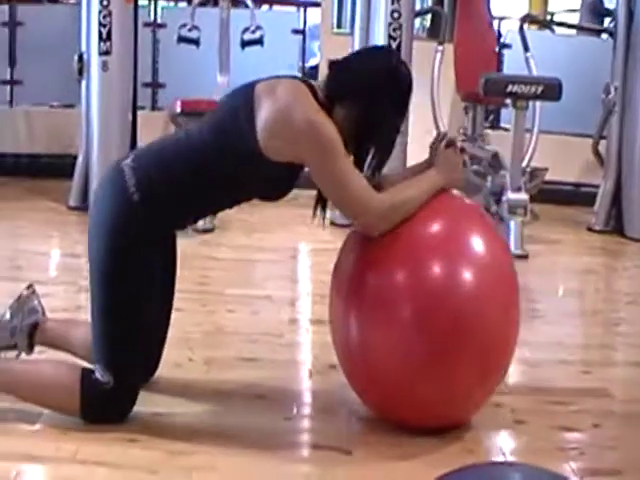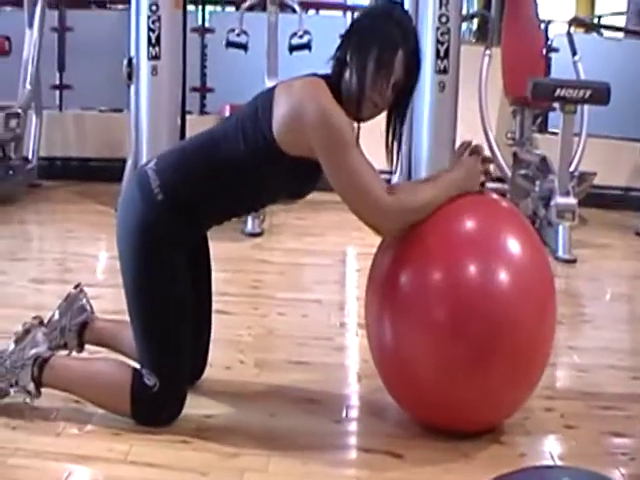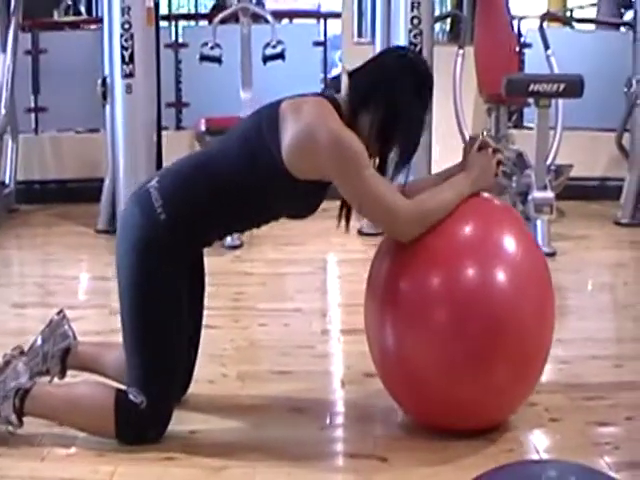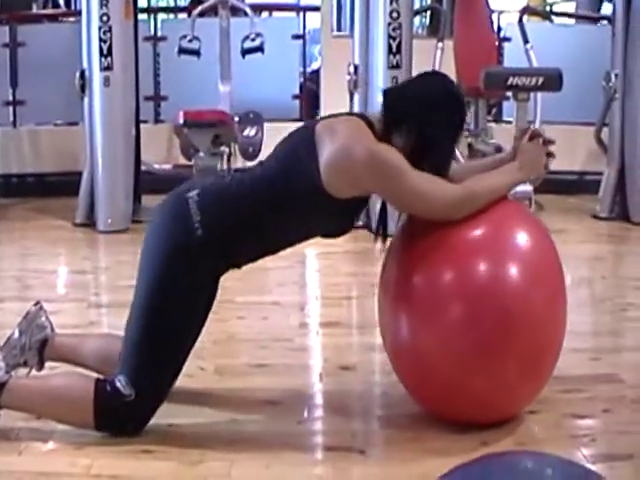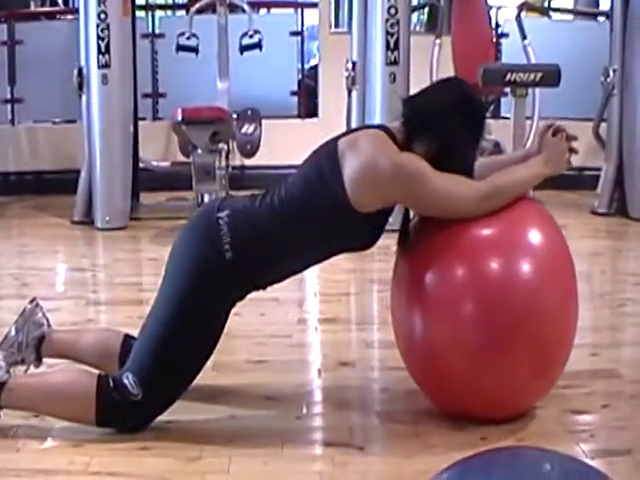
dt=1s
person 1, frame 1
left shoulder: (303, 100)
right shoulder: (304, 119)
left elbow: (358, 189)
right elbow: (373, 216)
left wrist: (425, 168)
right wrist: (439, 176)
left hip: (145, 207)
right hip: (131, 213)
left knee: (138, 365)
right knee: (110, 399)
person 1, frame 2
left shoulder: (328, 105)
right shoulder: (319, 110)
left elbow: (376, 197)
right elbow: (384, 217)
left wrist: (449, 176)
right wrist: (457, 181)
left hip: (178, 216)
right hip: (155, 215)
left knee: (188, 366)
right knee: (160, 401)
left ankle: (80, 323)
person 1, frame 3
left shoulder: (328, 116)
right shoulder: (327, 134)
left elbow: (386, 199)
right elbow: (402, 223)
left wrist: (457, 172)
right wrist: (470, 182)
left hip: (173, 228)
right hip: (157, 233)
left knee: (170, 382)
right knee: (144, 418)
left ankle: (63, 349)
person 1, frame 4
left shoulder: (362, 131)
right shoulder: (365, 154)
left elbow: (434, 178)
right elbow: (450, 202)
left wrist: (506, 158)
right wrist: (520, 172)
left hip: (196, 224)
right hip: (191, 240)
left knee: (147, 363)
right knee: (129, 408)
person 1, frame 5
left shoulder: (382, 141)
right shoulder: (389, 167)
left elbow: (460, 176)
right elbow: (476, 199)
left wrist: (528, 153)
right wrist: (544, 166)
left hip: (222, 235)
right hip: (220, 257)
left knee: (150, 357)
right knee: (132, 403)
